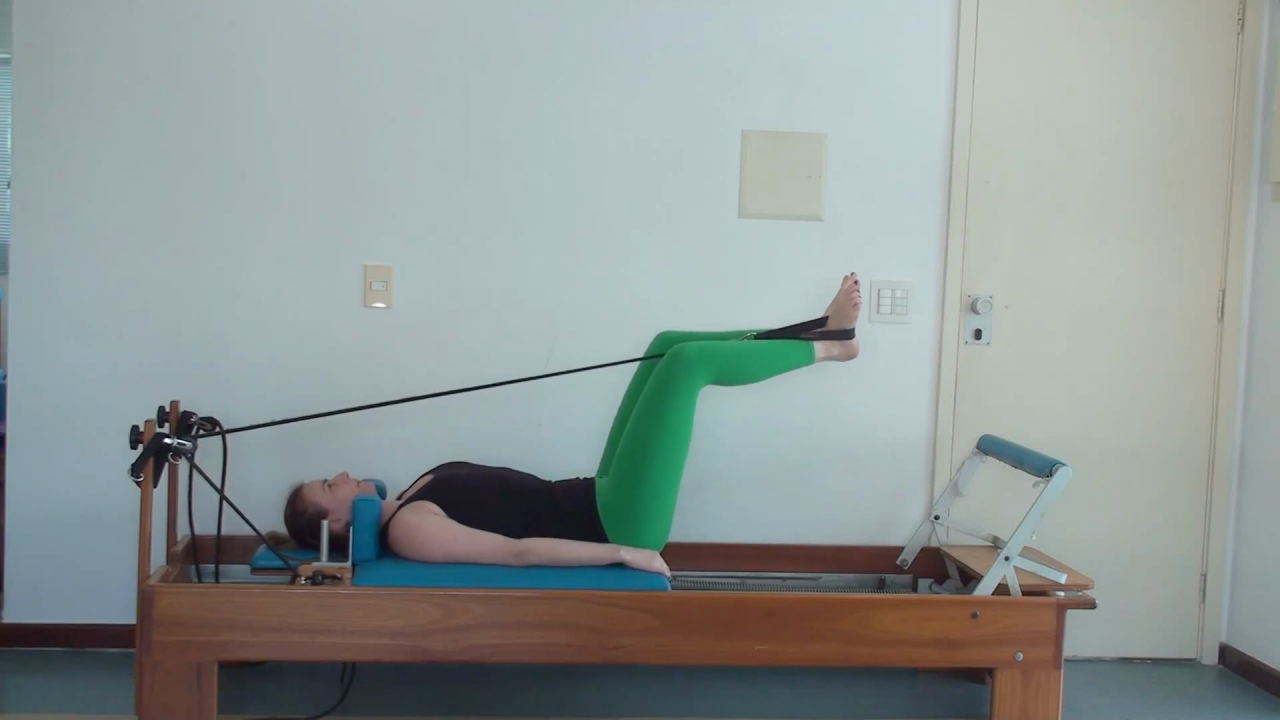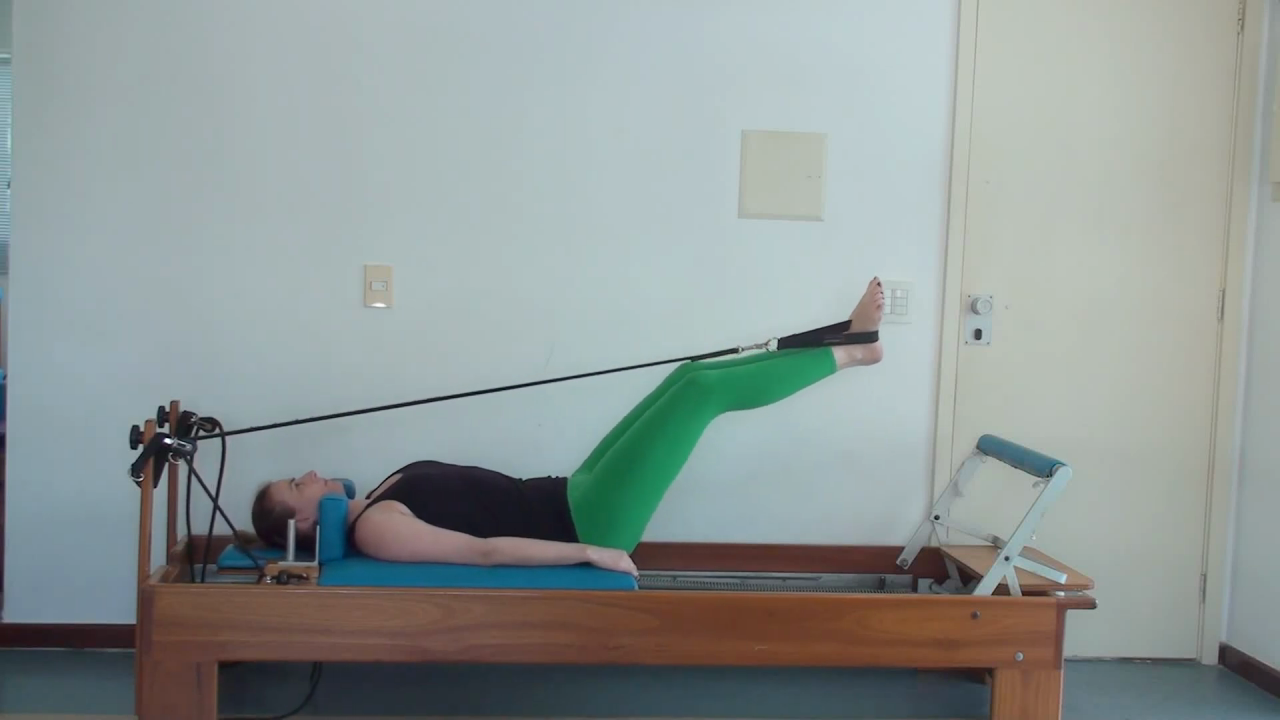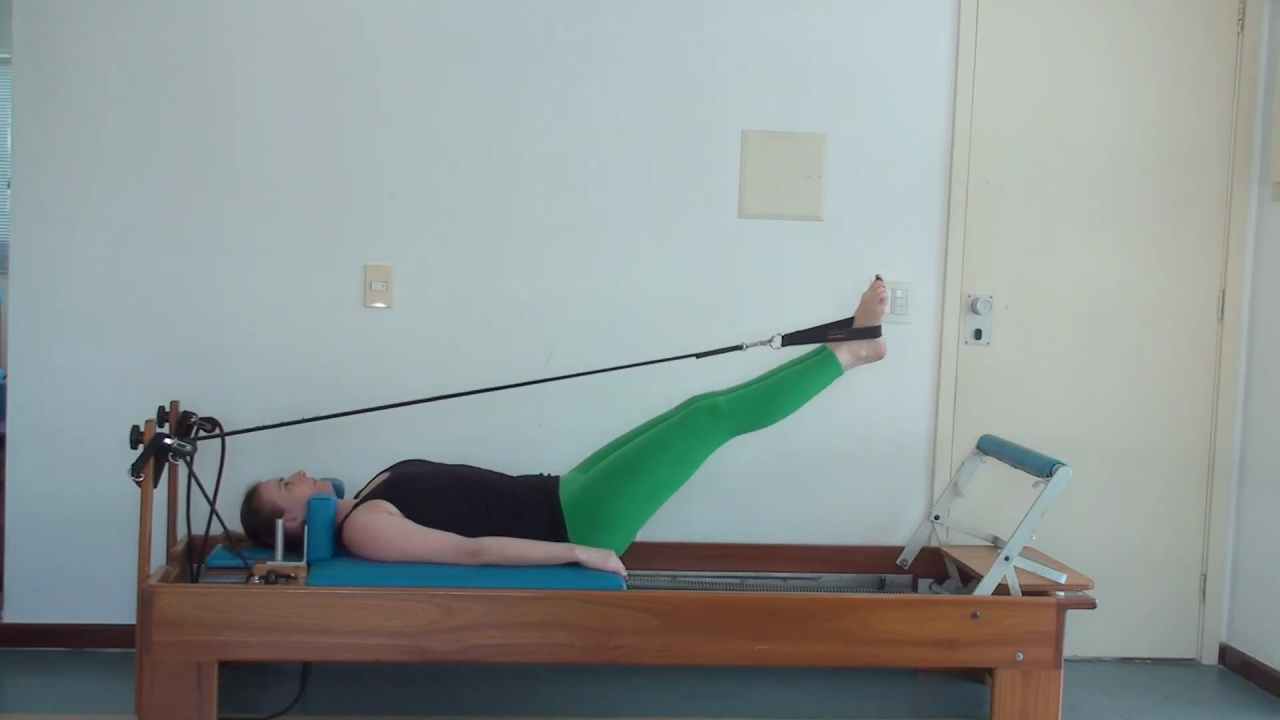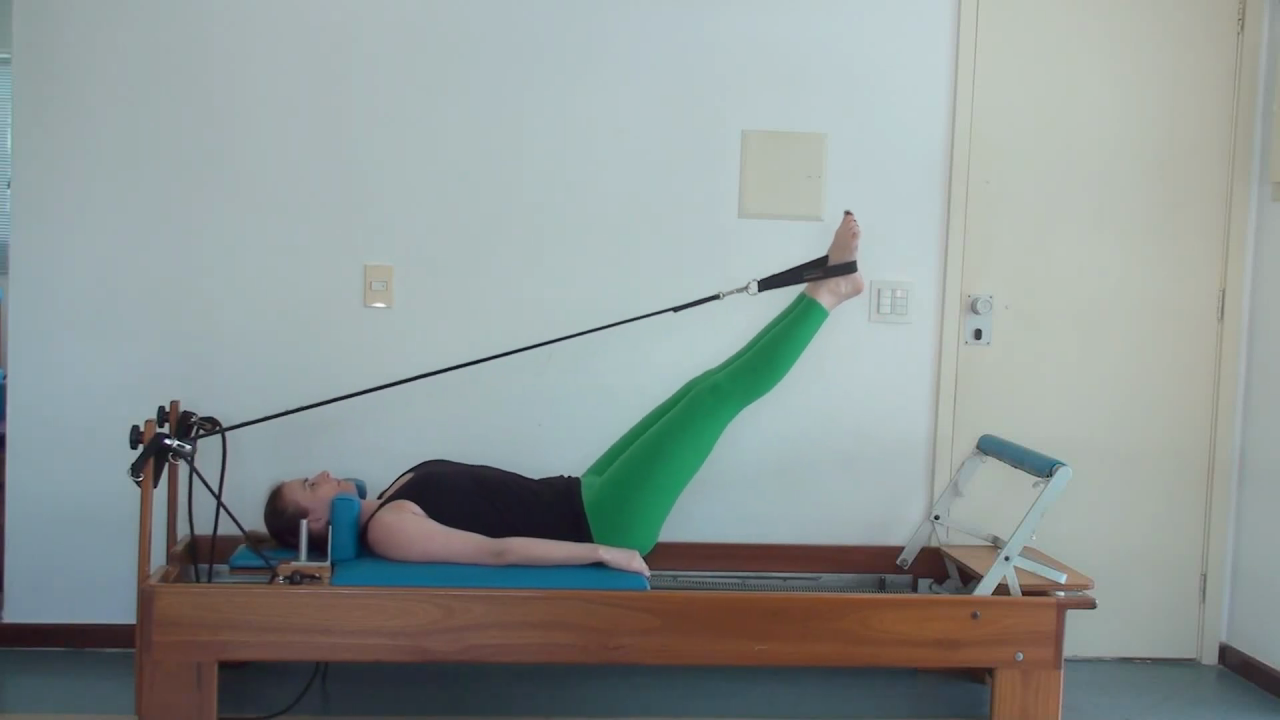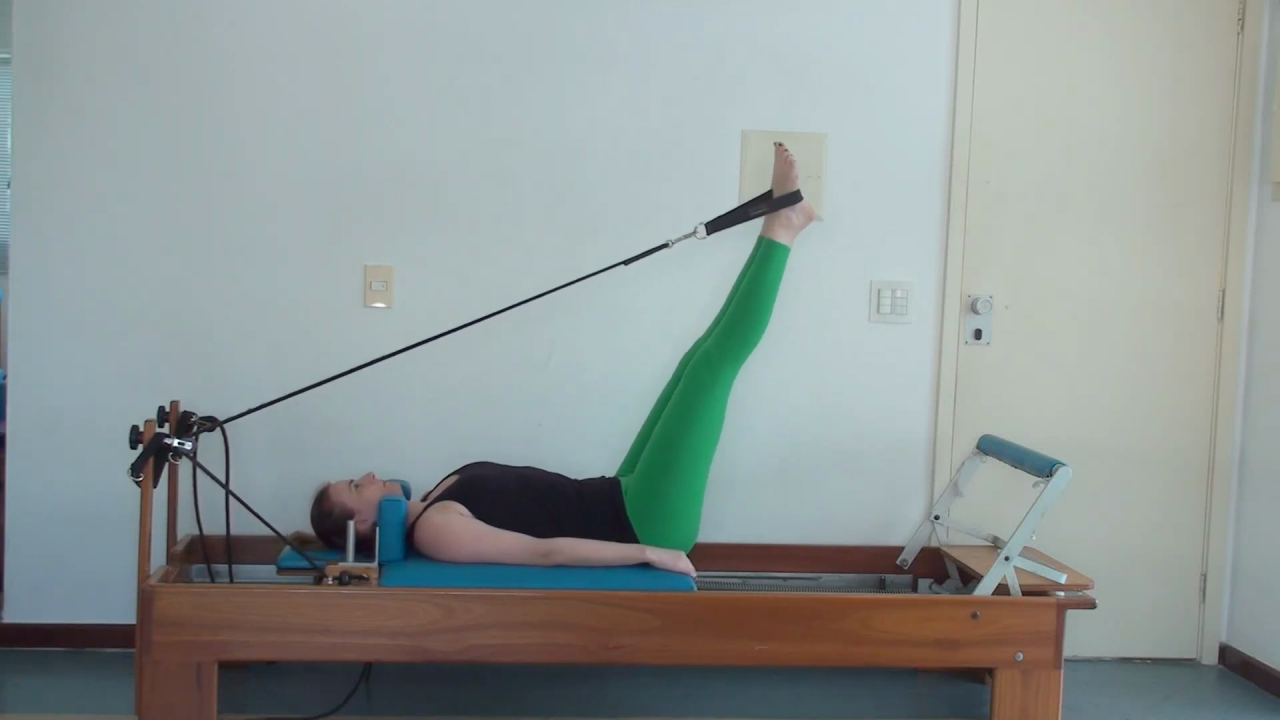
dt=1s
person 1, frame 1
left shoulder: (414, 499)
right shoulder: (408, 531)
right elbow: (518, 552)
right wrist: (624, 553)
left hip: (598, 499)
right hip: (617, 522)
left knee: (668, 346)
right knee: (687, 362)
left ankle: (816, 336)
right ankle: (825, 348)
person 1, frame 2
left shoulder: (380, 500)
right shoulder: (375, 531)
right elbow: (484, 551)
right wrist: (589, 553)
left hip: (571, 497)
right hip: (584, 522)
left knee: (690, 377)
right knee: (704, 389)
left ankle: (842, 342)
right ankle: (847, 354)
person 1, frame 3
left shoulder: (371, 498)
right shoulder: (362, 530)
right elbow: (471, 551)
right wrist: (577, 552)
left hip: (561, 495)
right hip: (574, 522)
left knee: (704, 406)
right knee: (715, 414)
left ankle: (847, 345)
right ankle: (847, 353)
person 1, frame 4
left shoulder: (394, 501)
right shoulder: (387, 531)
right elbow: (494, 551)
right wrist: (600, 552)
left hip: (583, 498)
right hip: (597, 523)
left knee: (706, 388)
right knee: (717, 395)
left ankle: (826, 287)
right ankle: (823, 292)
person 1, frame 5
left shoulder: (436, 503)
right shoulder: (434, 531)
right elbow: (543, 552)
right wrist: (648, 554)
left hip: (623, 501)
right hip: (645, 525)
left knee: (704, 360)
right knee: (715, 361)
right ankle: (778, 230)
